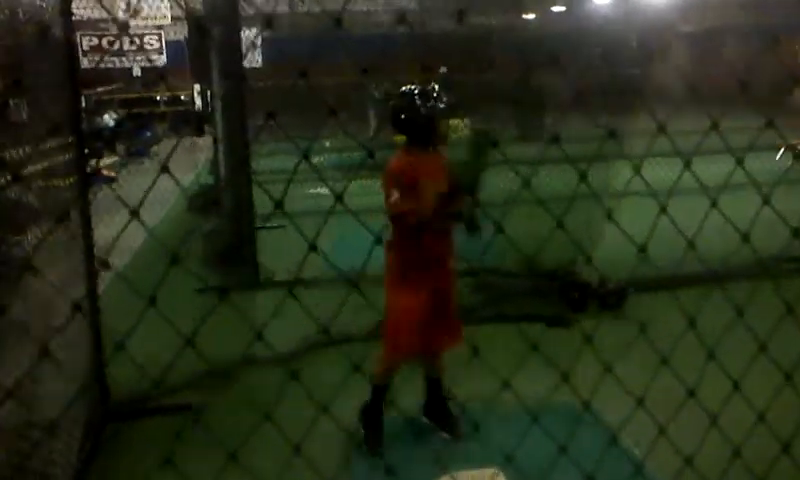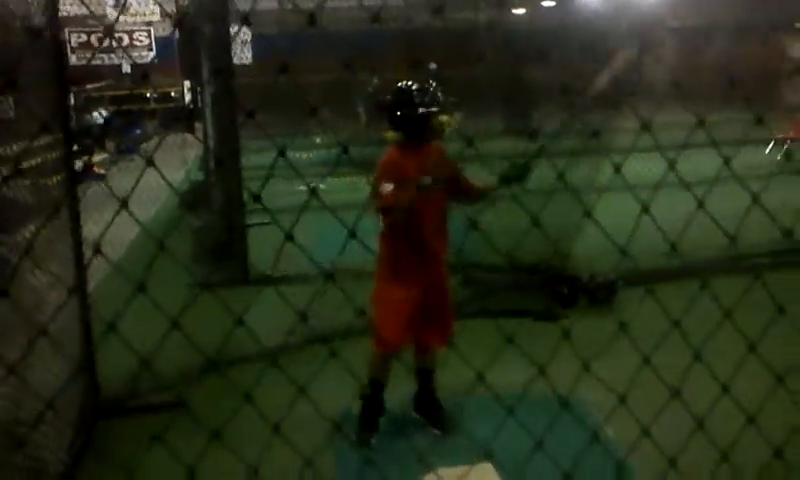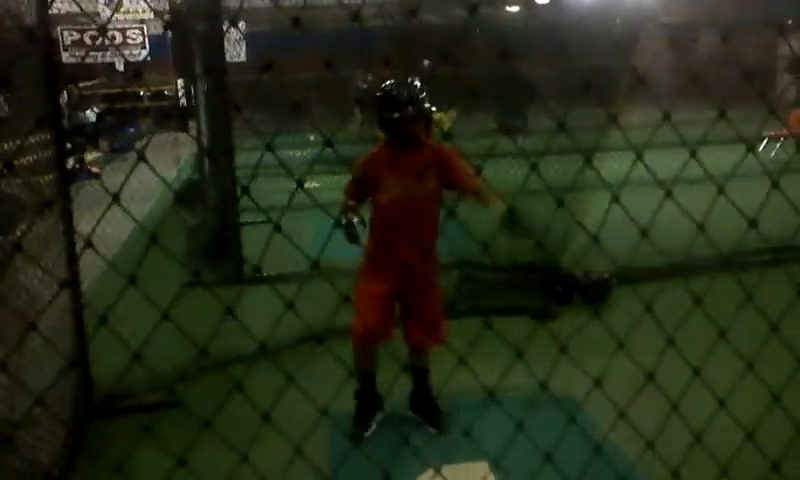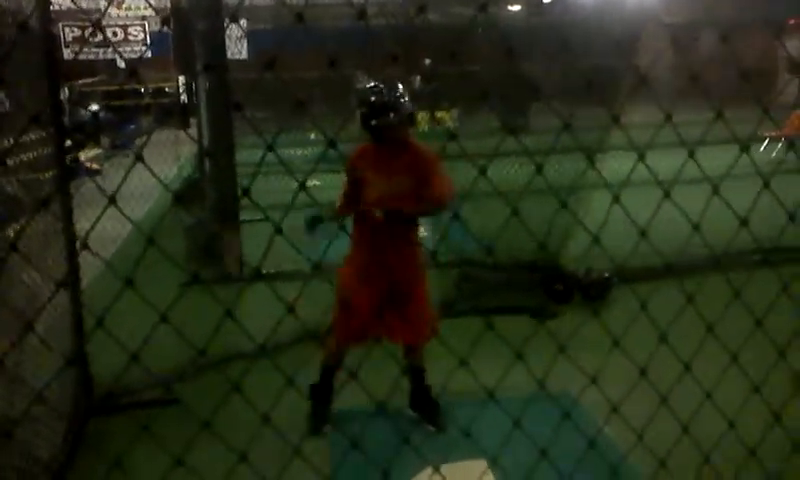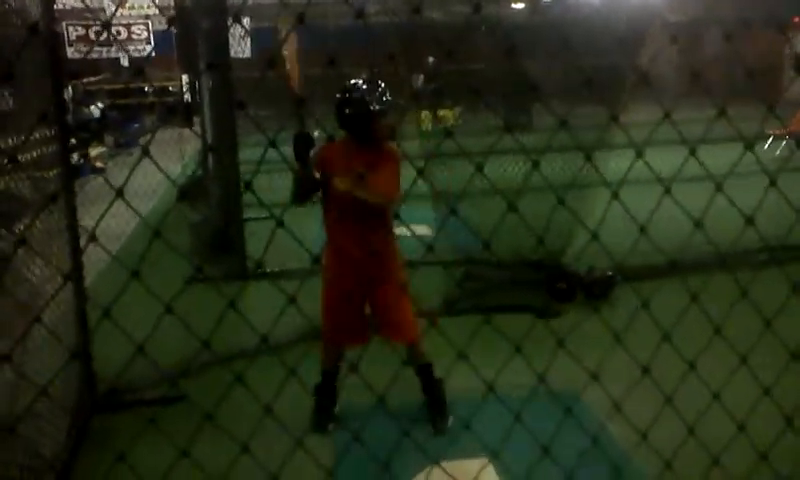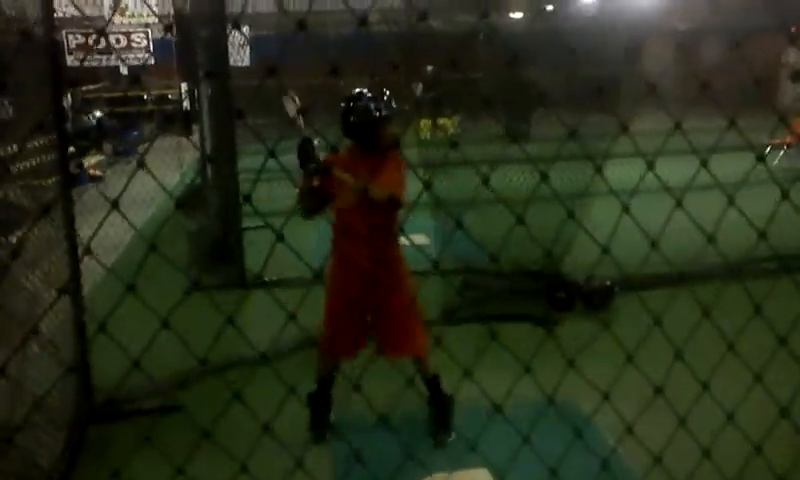
dt=0.3s
person 1, frame 1
left shoulder: (440, 161)
right shoulder: (400, 167)
right elbow: (404, 221)
left wrist: (460, 212)
right wrist: (437, 208)
left hip: (439, 264)
right hip: (407, 270)
left knee: (434, 338)
right knee: (400, 345)
left ankle: (435, 403)
right ankle: (373, 410)
person 1, frame 2
left shoulder: (437, 154)
right shoulder: (392, 163)
left elbow: (466, 194)
right elbow: (390, 211)
left wrist: (501, 183)
right wrist: (422, 184)
left hip: (433, 261)
right hip: (400, 265)
left knee: (429, 334)
right knee: (389, 338)
left ankle: (425, 397)
right ankle: (372, 404)
person 1, frame 3
left shoulder: (438, 155)
right shoulder: (374, 160)
left elbow: (472, 187)
right elbow: (352, 195)
left wrist: (499, 207)
right wrist: (350, 216)
left hip: (422, 261)
right hip: (381, 261)
left knee: (421, 333)
right knee: (366, 333)
left ankle: (421, 395)
right ankle: (368, 401)
person 1, frame 4
left shoulder: (420, 157)
right shoulder: (360, 158)
left elbow: (438, 202)
right elbow: (351, 202)
left wrist: (396, 212)
right wrist: (329, 215)
left hip: (405, 257)
right hip: (364, 258)
left knee: (413, 329)
right knee: (345, 329)
left ankle: (420, 393)
right ankle: (322, 394)
person 1, frame 5
left shoulder: (387, 155)
right shoulder: (327, 154)
left elbow: (381, 201)
right elbow: (299, 198)
left wrist: (332, 180)
right wrist: (303, 164)
left hip: (381, 257)
right hip: (341, 259)
left knee: (404, 326)
right knee: (336, 331)
left ankle: (431, 387)
right ankle: (326, 393)
person 1, frame 6
left shoulder: (392, 160)
right shoulder: (335, 163)
left elbow: (383, 196)
right elbow: (307, 211)
left wrist: (336, 174)
right wrist: (309, 171)
left hip: (388, 266)
right hip: (347, 268)
left knee: (411, 337)
right knee: (334, 340)
left ankle: (438, 400)
right ankle: (321, 402)
